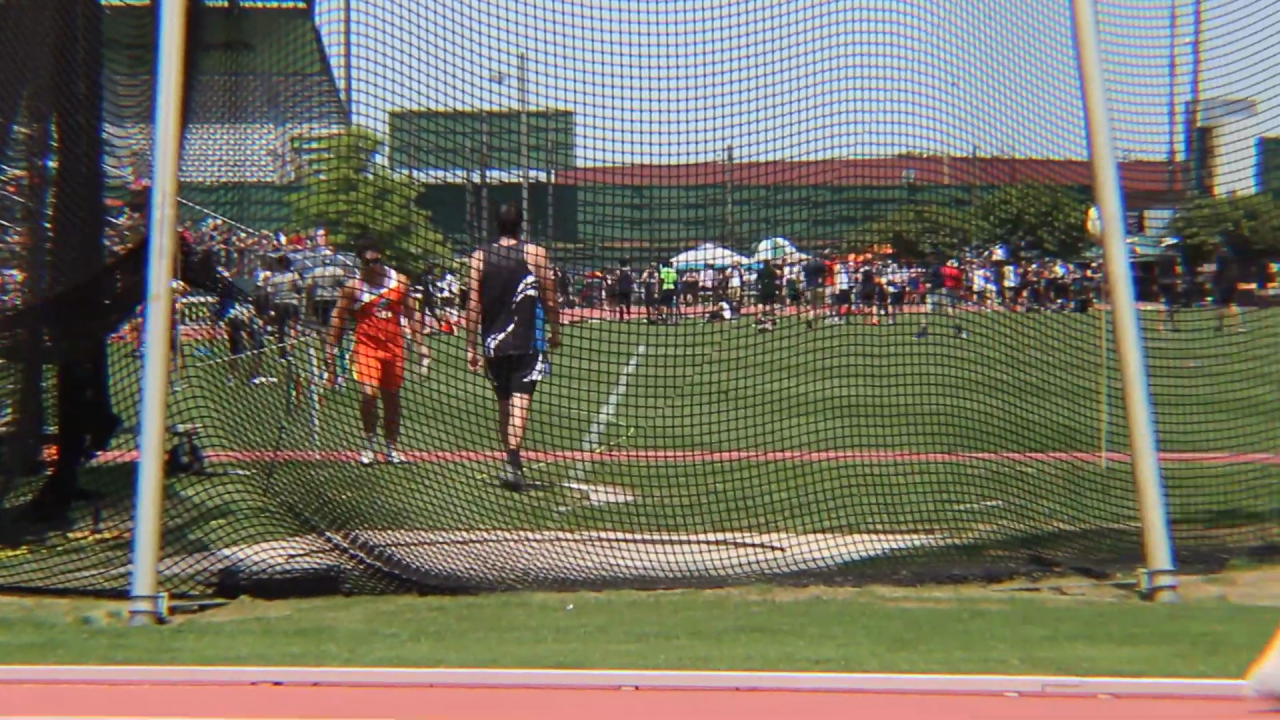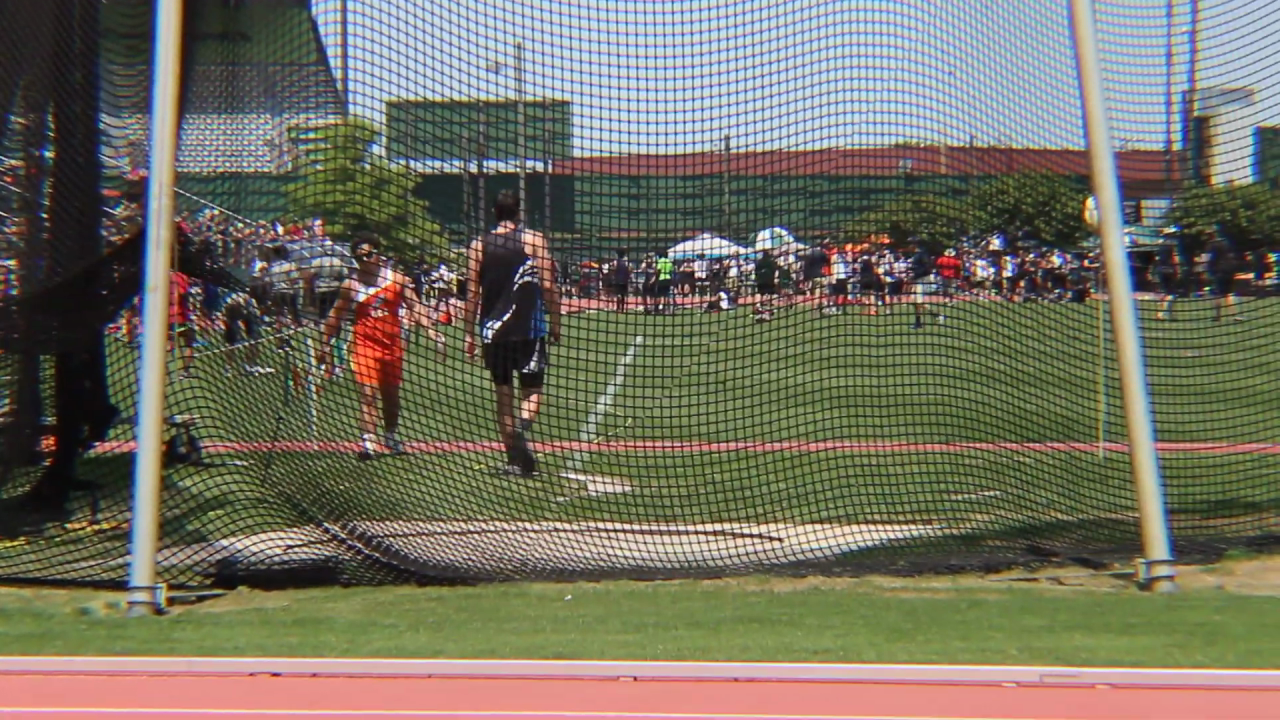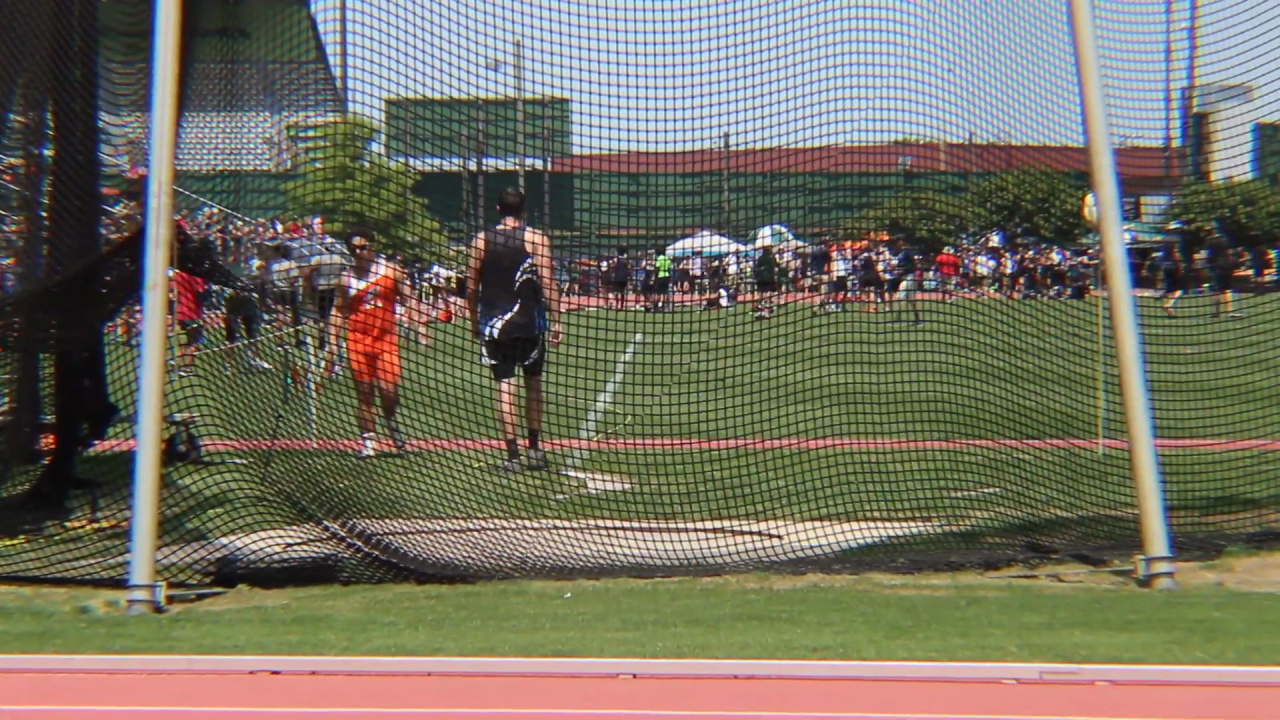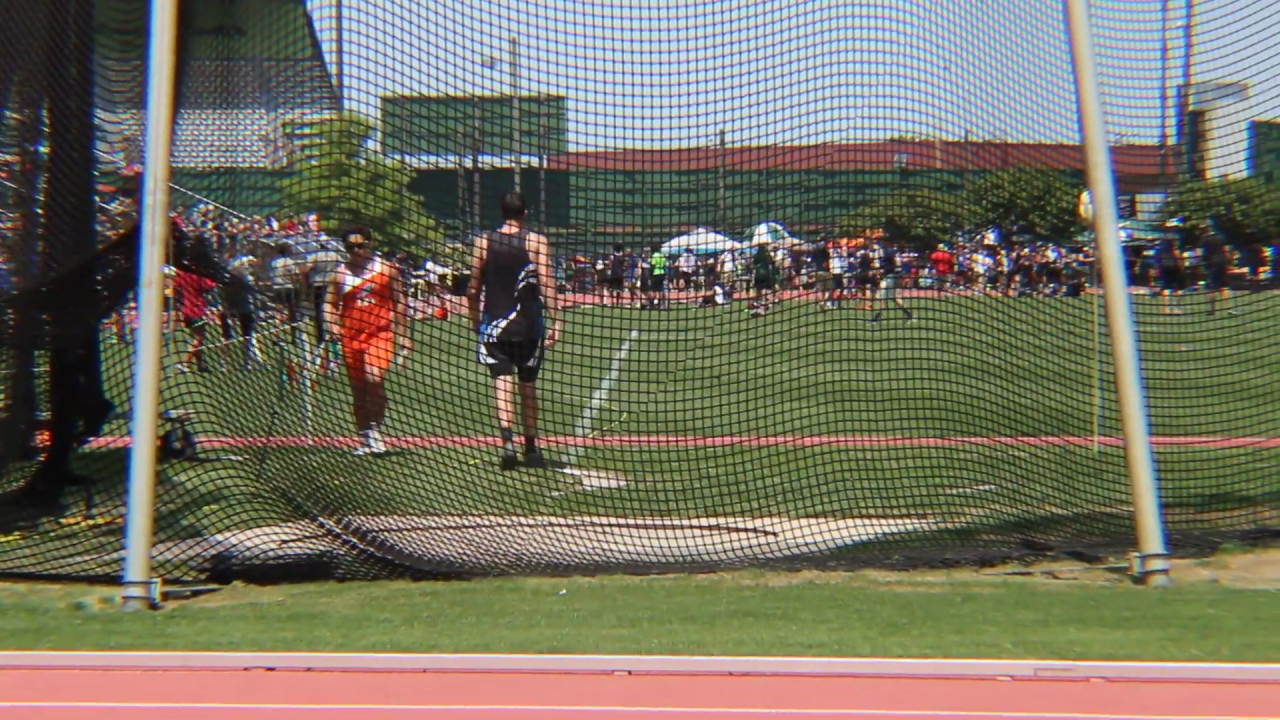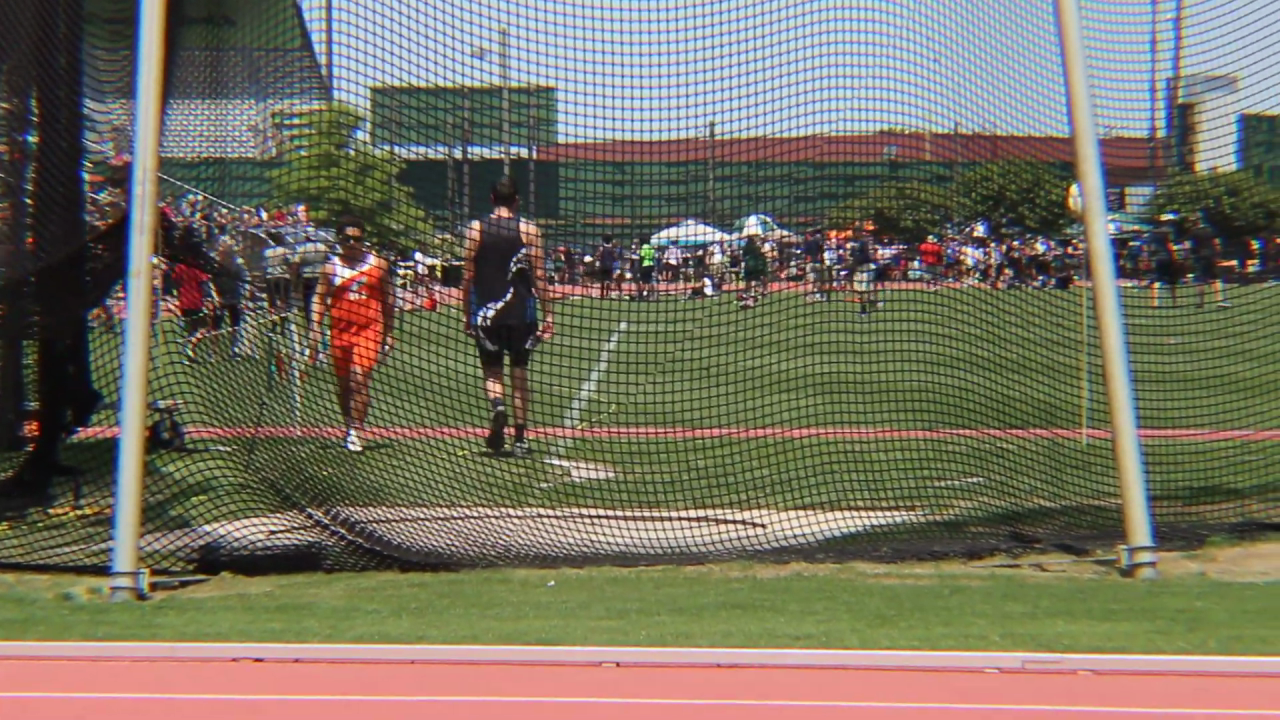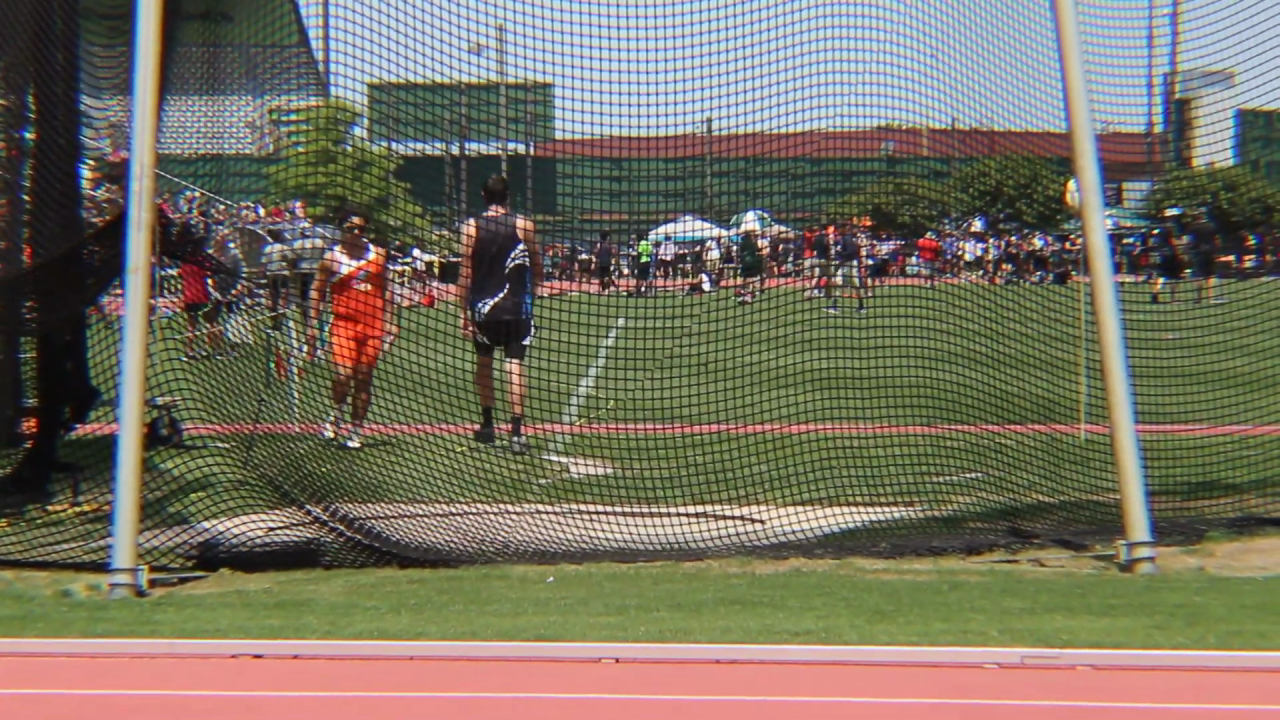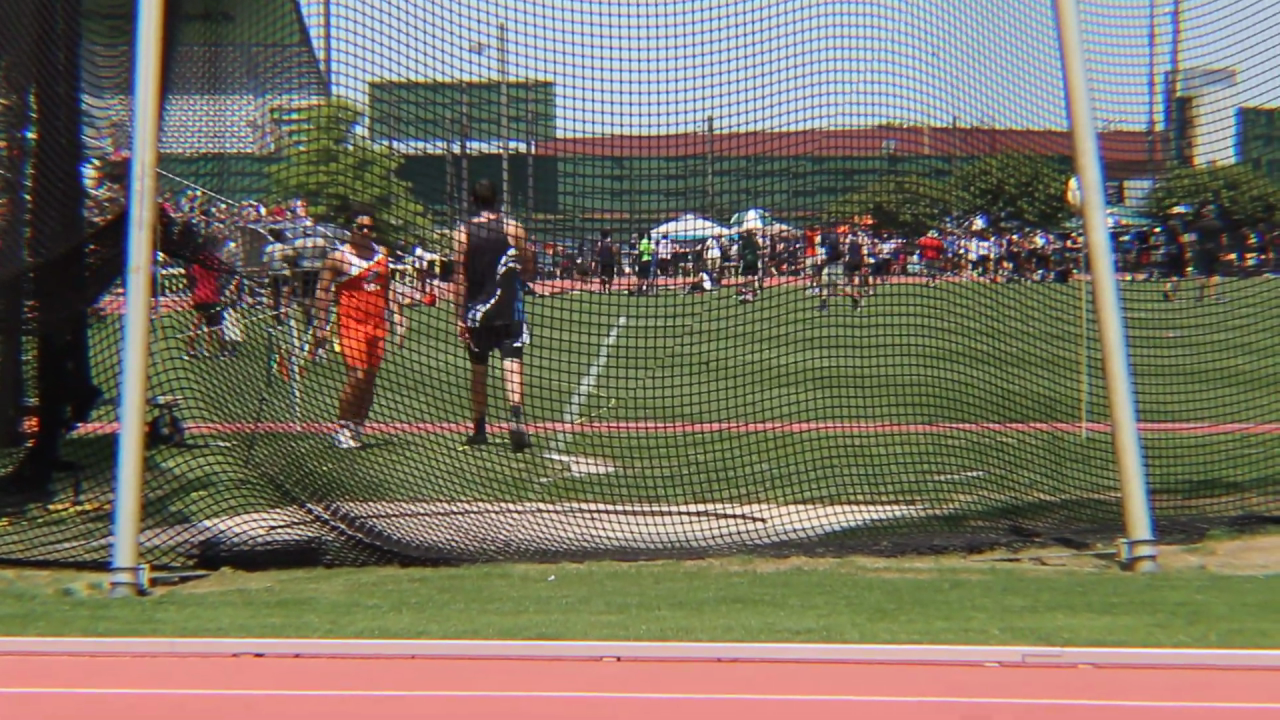
dt=0.2s
person 1, frame 1
left shoulder: (480, 257)
right shoulder: (535, 253)
left elbow: (474, 306)
right elbow: (550, 299)
left wrist: (471, 348)
right wrist: (555, 332)
left hip: (495, 343)
right hip: (529, 342)
left knee: (504, 403)
right knee: (521, 400)
left ankle: (512, 461)
right ankle: (512, 463)
person 1, frame 2
left shoulder: (479, 244)
right shoulder: (534, 239)
left elbow: (473, 293)
right elbow: (548, 286)
left wrist: (469, 334)
right wrist: (556, 321)
left hip: (493, 330)
right hip: (528, 328)
left knee: (503, 391)
right knee: (532, 389)
left ankle: (513, 459)
right ankle: (522, 427)
person 1, frame 3
left shoulder: (481, 241)
right shoulder: (535, 238)
left elbow: (472, 288)
right elbow: (547, 283)
left wrist: (475, 323)
right wrist: (556, 321)
left hip: (494, 326)
right hip: (530, 325)
left knee: (505, 387)
right knee: (533, 384)
left ankle: (512, 454)
right ankle: (534, 447)
person 1, frame 4
left shoulder: (484, 242)
right shoulder: (537, 241)
left elbow: (474, 289)
right elbow: (546, 285)
left wrist: (475, 320)
right wrist: (555, 323)
left hip: (494, 327)
right hip: (530, 327)
left knee: (502, 383)
right knee: (527, 386)
left ankle: (508, 439)
right ankle: (531, 450)
person 1, frame 5
left shoulder: (476, 228)
right shoulder: (528, 228)
left elbow: (468, 275)
right elbow: (539, 276)
left wrist: (467, 313)
right wrist: (548, 315)
left hip: (487, 313)
right hip: (521, 313)
left knee: (492, 371)
right knee: (519, 372)
left ankle: (498, 408)
right ankle: (520, 439)
person 1, frame 6
left shoulder: (472, 226)
right shoulder: (524, 224)
left elbow: (465, 273)
right elbow: (537, 269)
left wrist: (464, 312)
right wrist: (530, 290)
left hip: (483, 308)
right hip: (517, 308)
left knee: (484, 363)
right knee: (515, 367)
left ankle: (487, 424)
right ankle: (516, 433)
person 1, frame 7
left shoulder: (463, 232)
right shoulder: (513, 227)
left elbow: (460, 280)
right elbow: (529, 268)
left wrist: (460, 319)
left hip: (477, 313)
right hip: (510, 312)
left knee: (479, 371)
right knee: (513, 365)
left ankle: (479, 430)
right ankle: (516, 416)
person 2, frame 1
left shoulder: (399, 281)
right shoulder: (353, 287)
left elbow: (411, 313)
right elbow: (339, 318)
right wrist: (332, 348)
left hip: (394, 348)
right hip: (366, 348)
left knee: (392, 399)
right knee: (369, 396)
left ankle: (391, 448)
right ankle: (368, 448)
person 2, frame 2
left shoulder: (397, 278)
right shoulder: (350, 284)
left elbow: (414, 306)
right elbow: (336, 315)
left wrist: (431, 331)
right wrist: (325, 343)
left hip: (392, 345)
right hip: (364, 346)
left knee: (391, 395)
right knee: (367, 395)
left ankle: (390, 435)
right ankle: (369, 444)
person 2, frame 3
left shoulder: (392, 271)
right shoulder: (346, 278)
left elbow: (409, 301)
right elbow: (338, 310)
right wrist: (332, 341)
left hip: (386, 338)
right hip: (357, 340)
left knee: (389, 390)
right knee: (364, 393)
left ankle: (390, 421)
right ankle: (368, 441)
person 2, frame 4
left shoulder: (387, 269)
right shoulder: (339, 275)
left elbow: (399, 303)
right elbow: (330, 304)
left wrist: (403, 334)
right wrist: (332, 325)
left hip: (379, 336)
right hip: (351, 339)
left knee: (375, 380)
right knee: (359, 391)
left ankle: (376, 432)
right ankle: (365, 437)
person 2, frame 5
left shoulder: (379, 263)
right shoulder: (331, 266)
left elbow: (389, 298)
right elbow: (319, 298)
left wrist: (388, 332)
right wrist: (315, 328)
left hip: (370, 331)
right hip: (340, 332)
left knee: (360, 380)
right knee: (343, 384)
left ankle: (354, 433)
right ankle: (352, 421)
person 2, frame 6
left shoulder: (379, 254)
right shoulder: (331, 258)
left elbow: (386, 289)
right elbow: (317, 292)
left wrist: (390, 320)
right wrist: (313, 325)
left hip: (373, 325)
right hip: (345, 324)
left knee: (364, 378)
right knee: (343, 374)
left ankle: (355, 429)
right ankle: (335, 415)
person 2, frame 7
left shoulder: (382, 254)
right shoulder: (339, 256)
left elbow: (388, 287)
right elbow: (322, 291)
right wrist: (321, 326)
left hip: (376, 325)
right hip: (350, 325)
left knee: (369, 380)
right knee: (356, 377)
left ankle: (357, 426)
right ankle: (343, 429)
